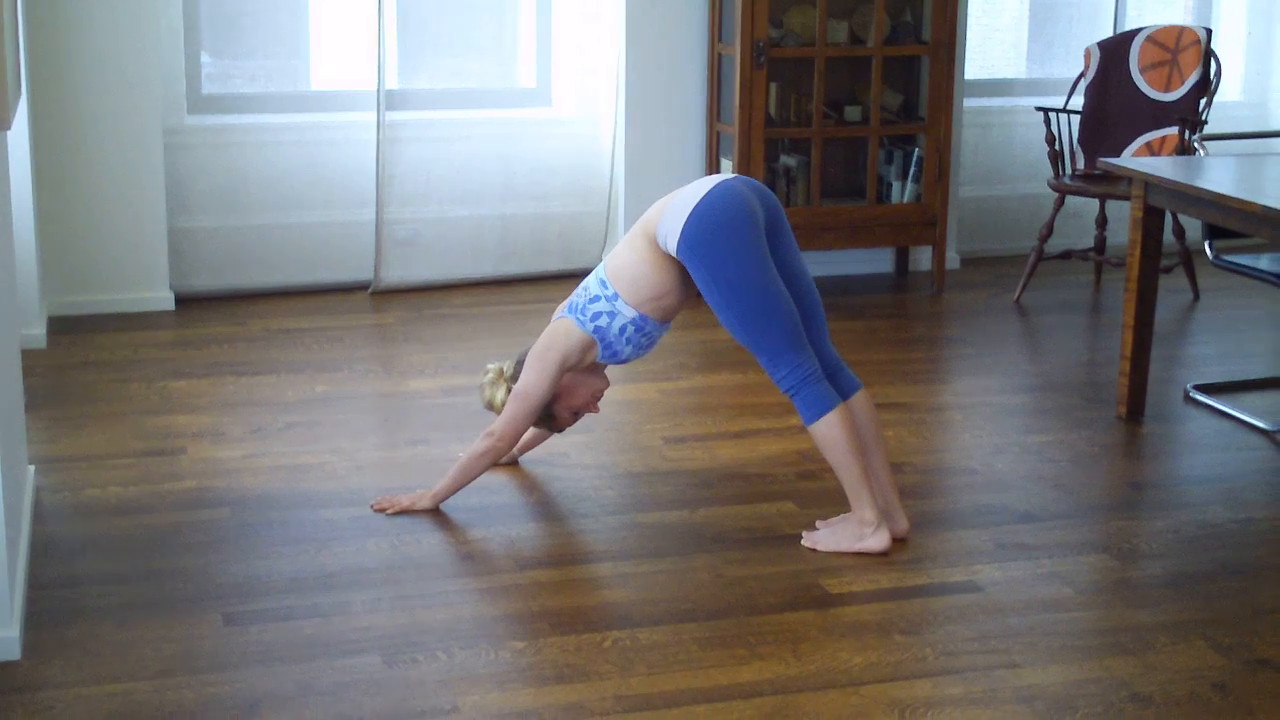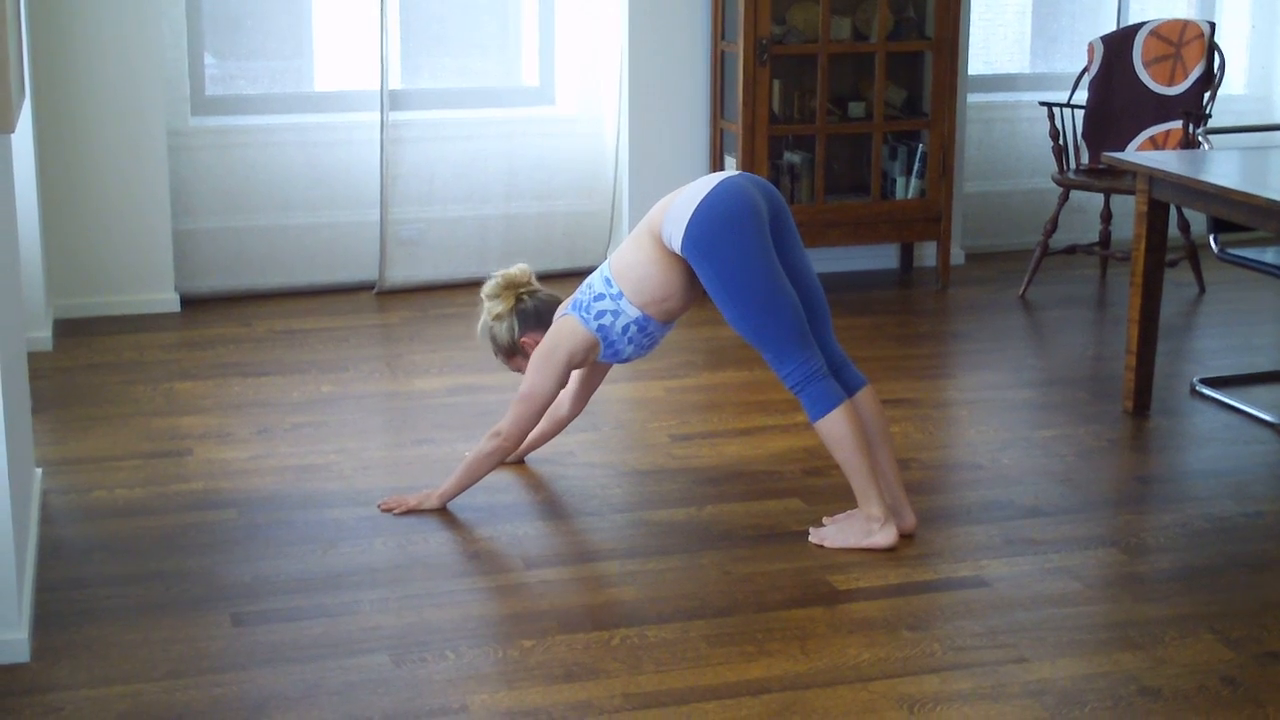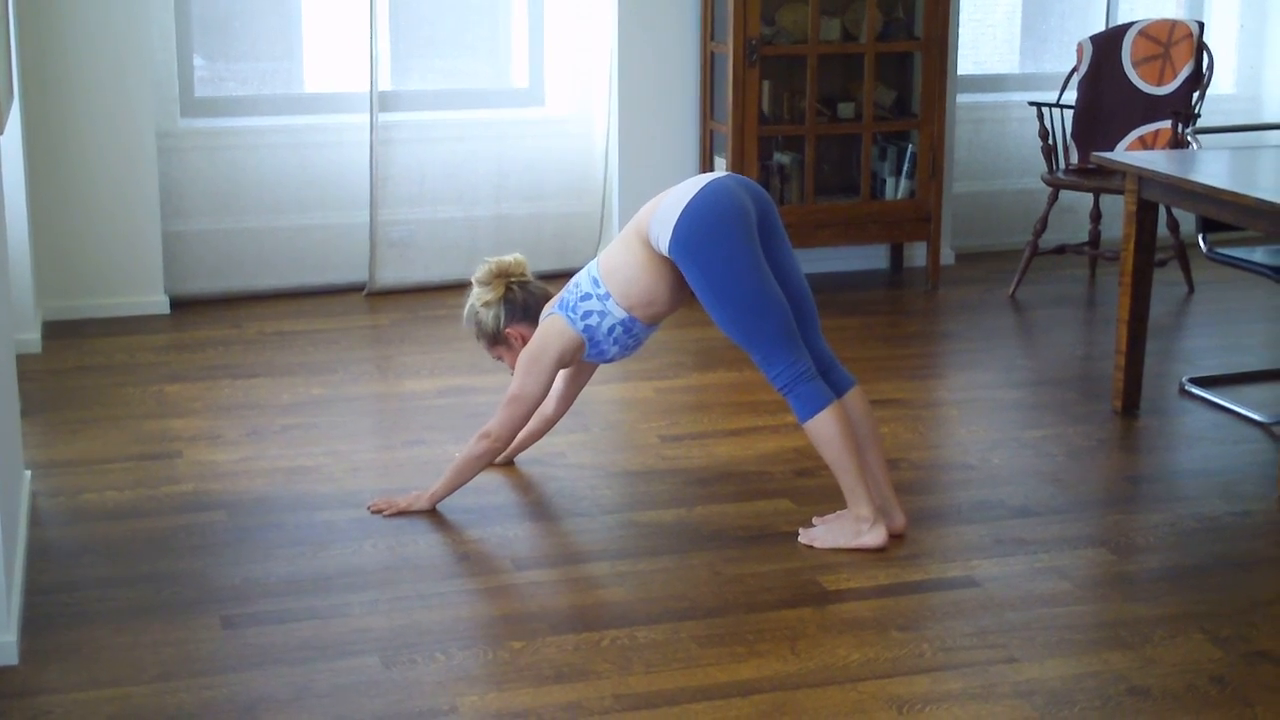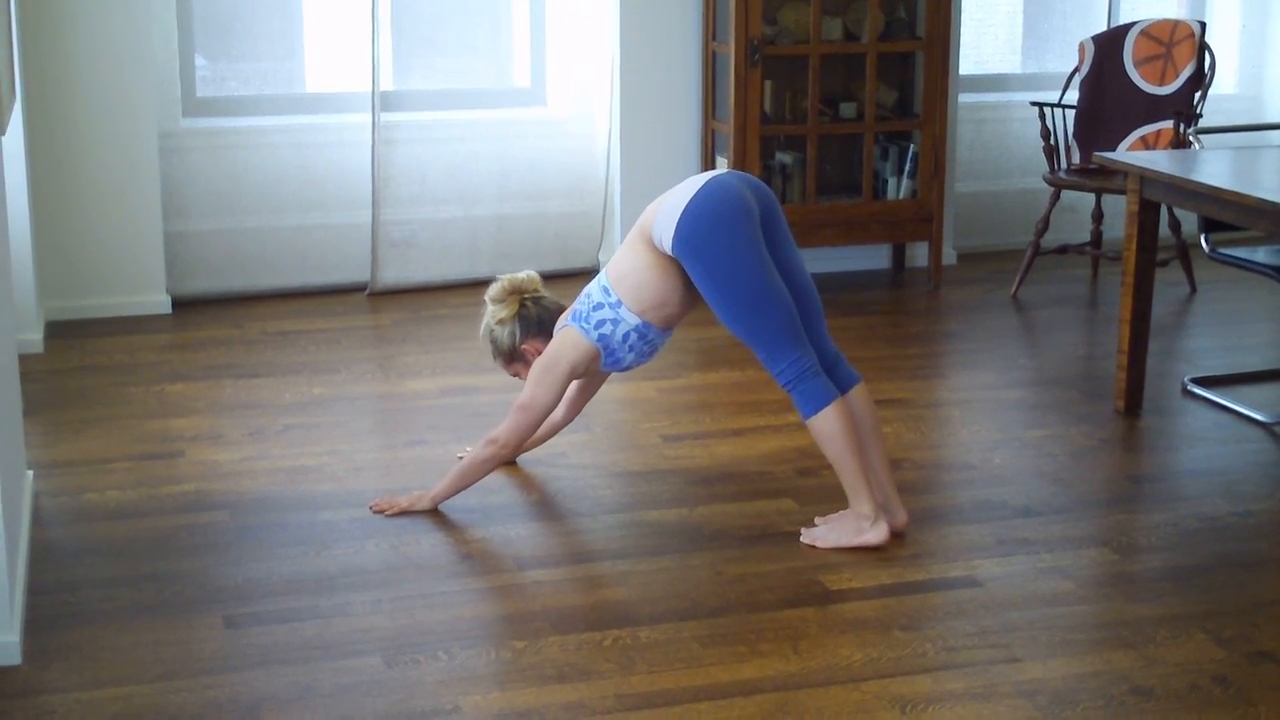
dt=0.7s
person 1, frame 1
left shoulder: (557, 346)
right shoulder: (584, 337)
left elbow: (497, 436)
left wrist: (430, 496)
right wrist: (516, 451)
left hip: (709, 224)
right hip: (735, 200)
left knee: (799, 374)
right knee: (820, 362)
left ankle: (869, 523)
right ankle: (887, 509)
person 1, frame 2
left shoulder: (563, 339)
right shoulder: (591, 328)
left elbow: (504, 434)
right elbow: (570, 404)
left wrist: (437, 495)
right wrist: (522, 451)
left hip: (714, 222)
right hip: (740, 197)
left knee: (805, 371)
right knee: (826, 358)
left ankle: (876, 518)
right ankle: (895, 505)
person 1, frame 3
left shoulder: (549, 338)
right shoulder: (577, 324)
left elbow: (493, 434)
right elbow: (555, 403)
left wrist: (428, 496)
right wrist: (509, 453)
left hip: (702, 224)
right hip: (728, 198)
left knee: (792, 372)
right knee: (813, 358)
left ankle: (865, 518)
right ankle: (885, 506)
person 1, frame 4
left shoulder: (565, 348)
right shoulder: (590, 332)
left elbow: (500, 441)
right elbow: (569, 407)
left wrist: (430, 497)
right wrist: (513, 451)
left hip: (704, 221)
right hip: (731, 195)
left knee: (797, 369)
right knee: (819, 354)
left ankle: (866, 517)
right ankle: (886, 502)
